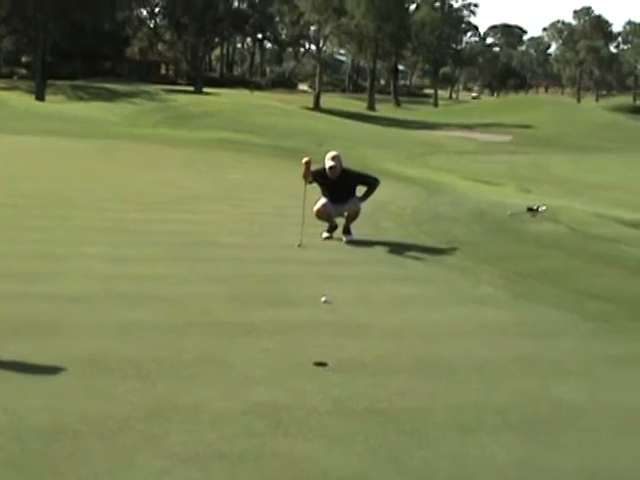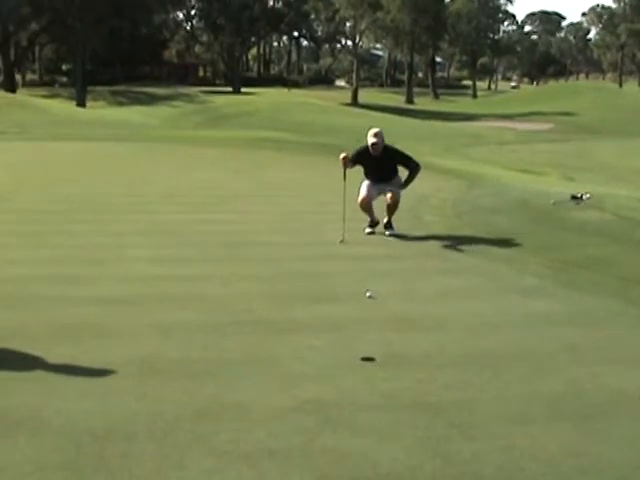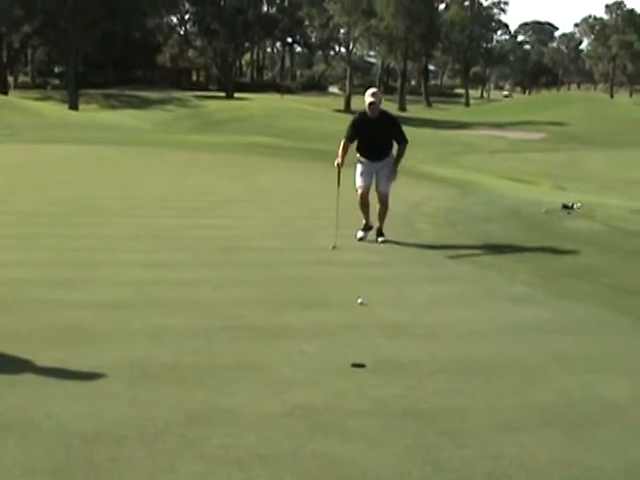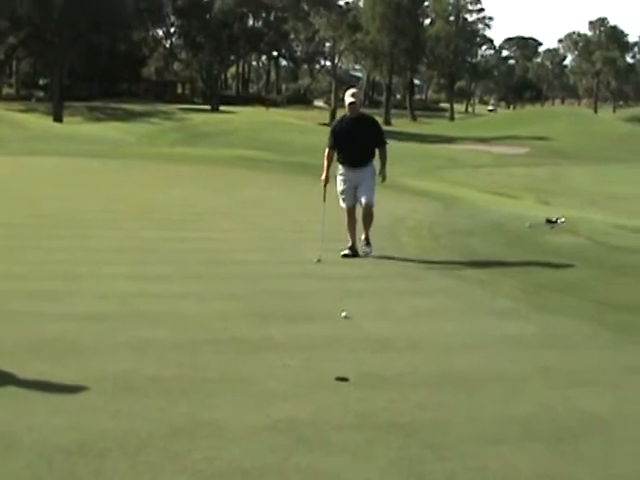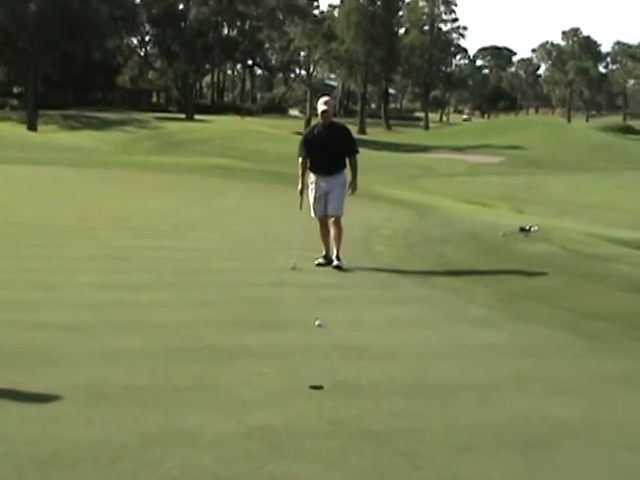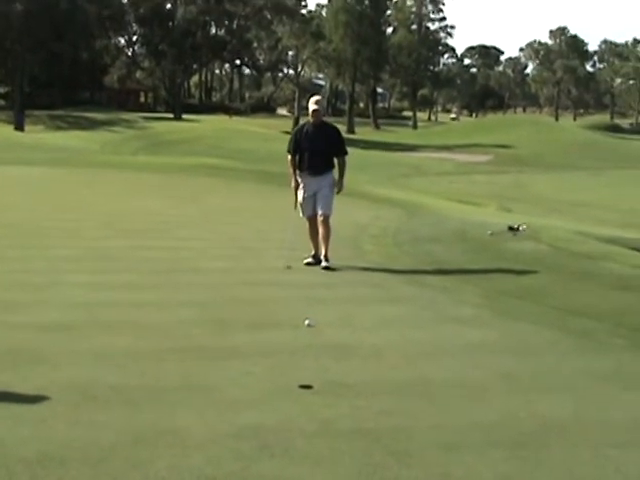
dt=0.4s
person 1, frame 1
left shoulder: (350, 175)
right shoulder: (321, 173)
left elbow: (375, 181)
right elbow: (308, 178)
left wrist: (362, 198)
right wrist: (307, 167)
left hip: (347, 203)
right hip: (330, 202)
left knee: (355, 207)
right knee: (318, 210)
left ankle: (347, 227)
right ankle: (332, 225)
person 1, frame 2
left shoulder: (393, 153)
right shoulder: (363, 152)
left elbow: (416, 167)
right elbow: (348, 164)
left wrist: (405, 184)
right wrist: (344, 160)
left hip: (391, 182)
right hip: (372, 182)
left knee: (393, 197)
right knee: (363, 201)
left ankle: (388, 221)
right ankle: (373, 220)
person 1, frame 3
left shoulder: (390, 120)
right shoulder: (358, 119)
left elbow: (403, 143)
right elbow: (347, 141)
left wrist: (395, 166)
right wrist: (341, 158)
left hip: (385, 162)
right hip: (364, 161)
left knee: (383, 196)
right knee: (362, 193)
left ankle: (379, 229)
right ankle: (366, 224)
person 1, frame 4
left shoulder: (371, 123)
right shoulder: (339, 125)
left elbow: (381, 146)
right elbow: (330, 150)
left wrist: (383, 168)
right wrist: (326, 172)
left hip: (366, 170)
right hip: (345, 171)
left knee: (368, 206)
right knee: (349, 209)
left ankle: (366, 238)
right ankle: (352, 246)
person 1, frame 5
left shoulder: (343, 131)
right shoulder: (310, 133)
left elbow: (352, 156)
right elbow: (303, 158)
left wrist: (354, 178)
right wrist: (301, 181)
left hip: (337, 179)
right hip: (317, 179)
left knee: (335, 218)
right knee: (322, 219)
left ankle: (337, 256)
right ankle: (326, 254)
person 1, frame 6
left shoulder: (332, 131)
right shoulder: (300, 130)
left elbow: (341, 157)
right elbow: (292, 156)
left wrist: (341, 178)
right wrist: (294, 178)
left hip: (326, 179)
right hip: (305, 179)
left knee: (323, 218)
right knee: (310, 219)
left ankle: (325, 256)
right ankle: (315, 253)
